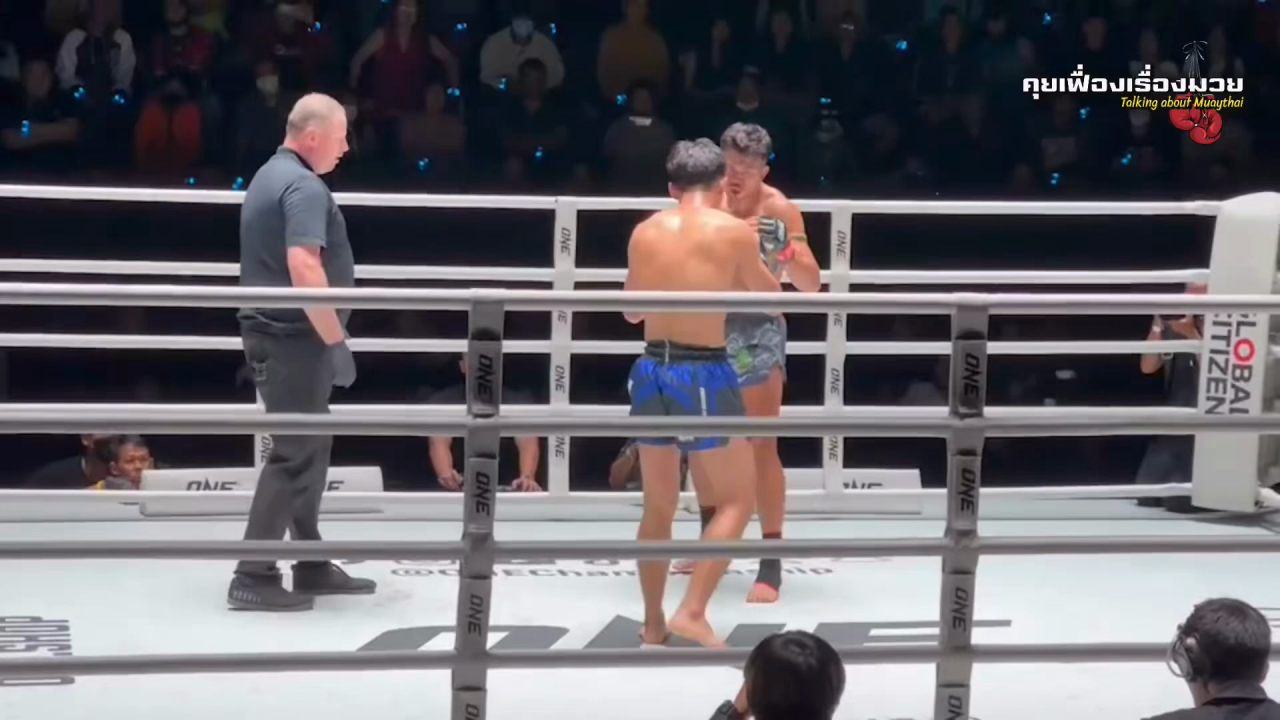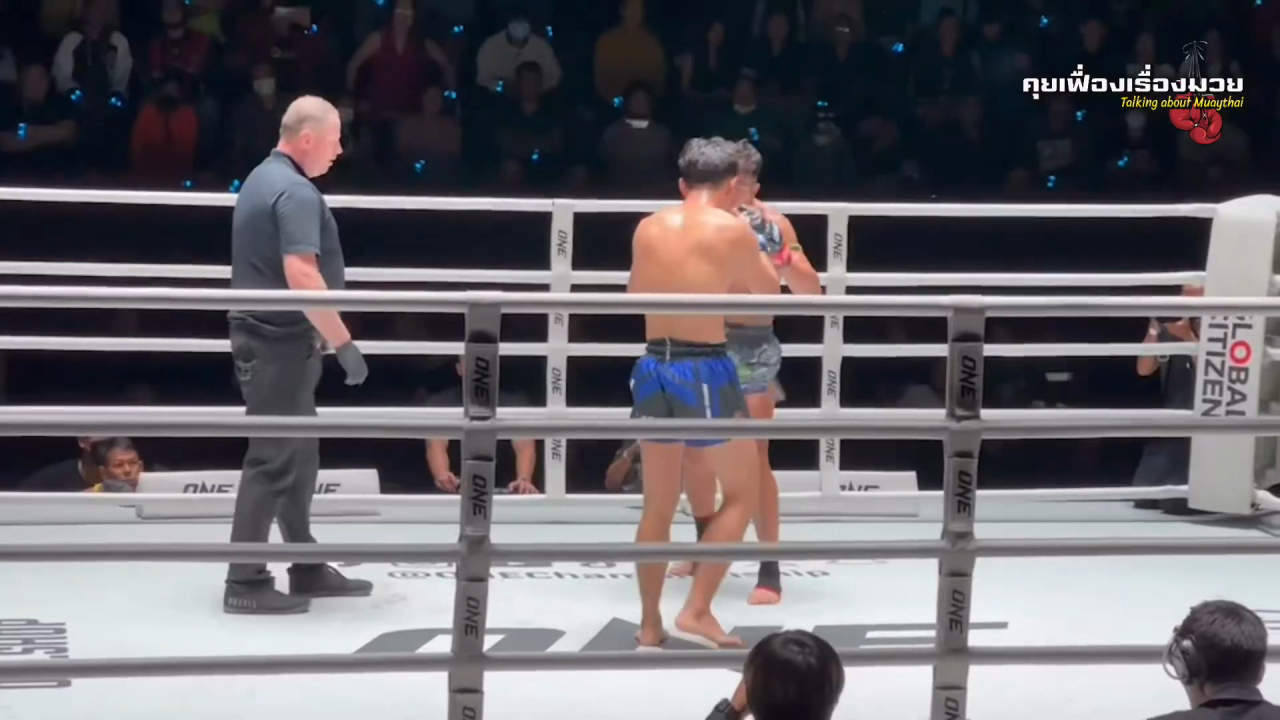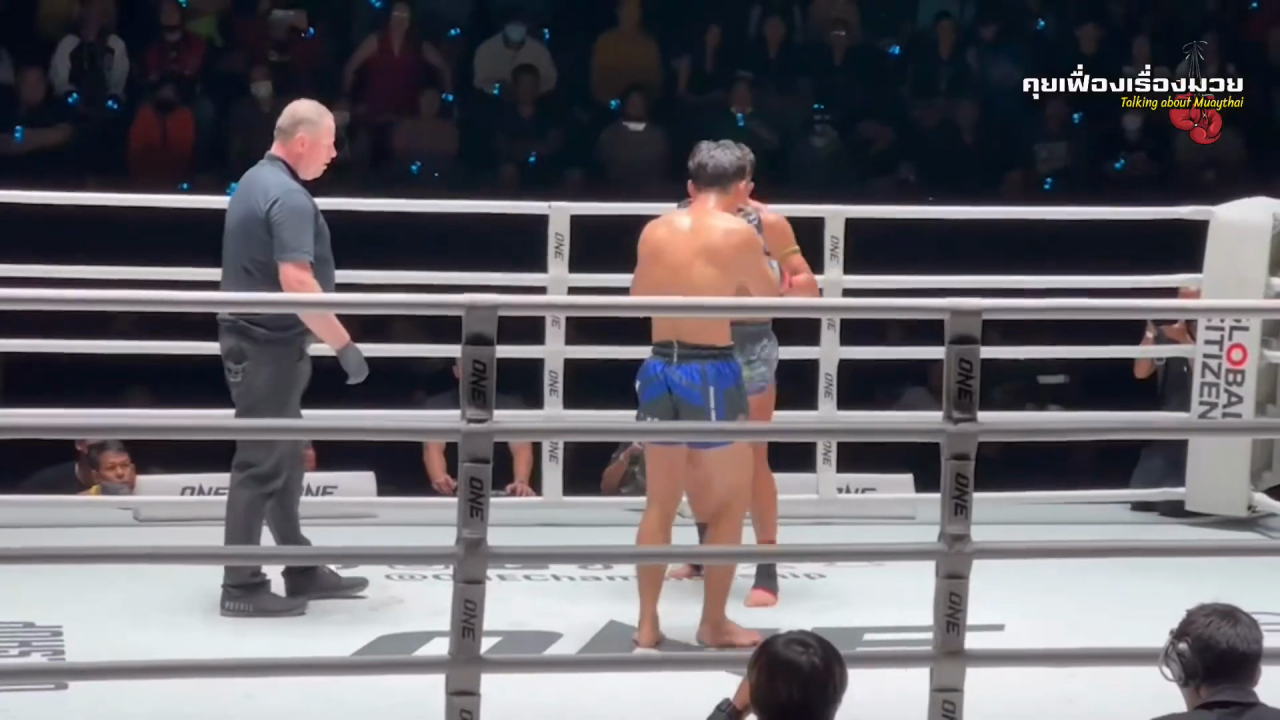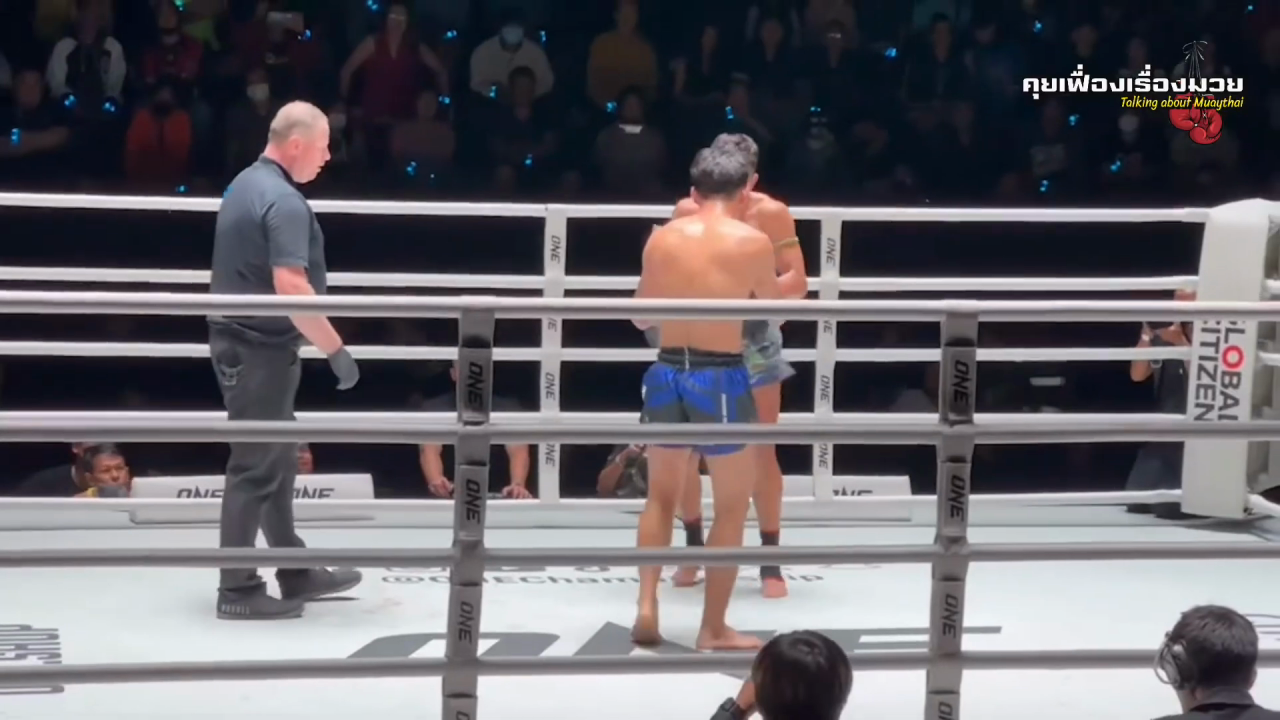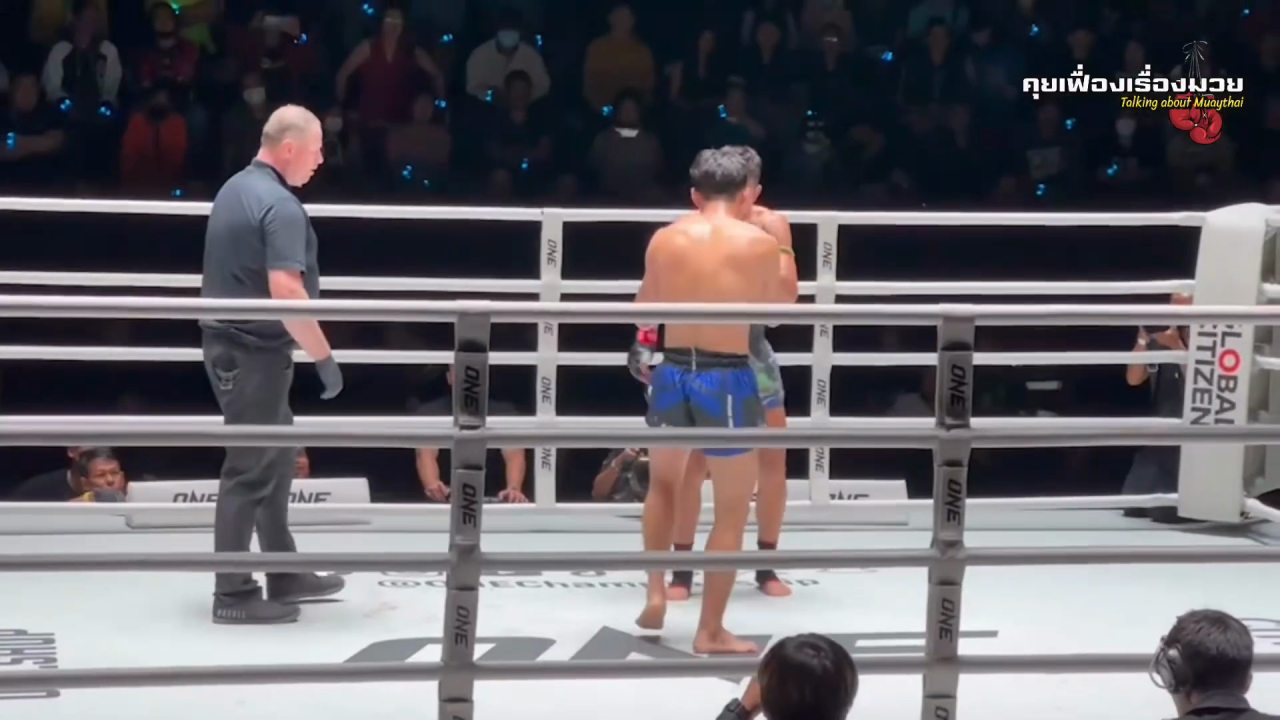
dt=0.1s
person 1, frame 1
left shoulder: (269, 176)
right shoulder: (303, 186)
right elbow: (304, 267)
right wrist: (336, 340)
left hip: (279, 333)
right hip: (294, 338)
left knee: (307, 452)
right knee: (295, 456)
left ankle: (312, 567)
right ankle: (252, 577)
person 1, frame 2
left shoulder: (262, 179)
right shoulder: (296, 191)
right elbow: (301, 274)
right wrist: (344, 343)
left hip: (266, 335)
right hip: (281, 340)
left knee: (295, 454)
right knee: (273, 458)
left ankle: (307, 569)
right ankle: (245, 582)
person 1, frame 3
left shoulder: (253, 181)
right shoulder: (289, 197)
right elbow: (296, 282)
right wrist: (344, 345)
left hip: (256, 338)
right hip: (269, 345)
left knee: (284, 457)
right knee: (262, 462)
left ankle: (304, 572)
right ankle: (242, 587)
person 1, frame 4
left shoulder: (246, 183)
right shoulder: (284, 201)
right elbow: (290, 287)
right wrist: (336, 350)
left hip: (244, 340)
right hip: (261, 347)
left knee: (276, 459)
right knee: (256, 466)
left ankle: (296, 571)
right ankle: (238, 590)
person 1, frame 5
left shoulder: (234, 188)
right shoulder: (279, 205)
right elbow: (286, 290)
right wrist: (324, 356)
left hip: (230, 340)
right hip: (254, 351)
left knee: (273, 457)
right knee: (251, 467)
left ankle: (285, 572)
right ankle: (234, 594)
person 2, frame 1
left shoulder: (643, 232)
right shoulder: (734, 231)
right elbow: (770, 298)
right wrist: (751, 263)
left hip: (651, 369)
right hip: (702, 372)
left knee: (658, 505)
right knee: (736, 498)
left ankle: (653, 621)
right ankle: (692, 611)
person 2, frame 2
left shoulder: (647, 229)
right shoulder: (733, 229)
right elbow: (765, 293)
right wrist: (757, 259)
left hip: (653, 366)
right hip: (703, 368)
left knee: (658, 506)
right knee: (742, 493)
left ankle: (650, 623)
right ankle: (697, 609)
person 2, frame 3
left shoulder: (653, 231)
right shoulder: (740, 233)
right elbow: (769, 300)
right wrist: (768, 268)
left hip: (658, 368)
right hip: (711, 371)
left knee: (661, 503)
right knee: (729, 502)
left ankle: (648, 621)
right ankle: (714, 622)
person 2, frame 4
left shoulder: (659, 238)
right shoulder: (753, 240)
right elbow: (775, 305)
left hip: (666, 374)
right hip: (720, 378)
left knee: (660, 496)
right knee: (732, 507)
left ankle: (647, 608)
right ankle: (713, 628)
person 2, frame 5
left shoulder: (664, 239)
right shoulder: (759, 244)
left elbow: (647, 308)
right elbow: (773, 308)
left hip: (673, 374)
right hip: (727, 380)
left knee: (663, 483)
right knee: (732, 510)
left ankle: (654, 595)
right ankle: (711, 630)
person 3, frame 1
left shoulder: (780, 210)
left elbow: (811, 284)
left wrist: (783, 251)
left hip: (759, 331)
left knee: (761, 449)
left ankle: (770, 564)
person 3, frame 2
left shoulder: (774, 225)
left elbow: (812, 289)
left hip: (753, 348)
left knee: (753, 458)
right knee: (693, 456)
left ankle: (770, 569)
right ankle: (706, 544)
person 3, frame 3
left shoulder: (772, 224)
left elbow: (808, 284)
left hip: (753, 344)
left knee: (752, 459)
left ankle: (766, 571)
right ankle: (703, 546)
person 3, frame 4
left shoulder: (772, 213)
right shoulder: (687, 212)
left elbow: (797, 285)
left hip: (753, 336)
left knee: (762, 450)
left ankle: (770, 560)
right ankle: (694, 547)
person 3, frame 5
left shoulder: (772, 224)
left elbow: (787, 292)
left hip: (751, 352)
left knee: (773, 468)
right knee: (691, 473)
left ankle: (768, 566)
right ankle: (681, 570)
person 4, frame 1
right shoulder: (1172, 330)
right elbow: (1147, 367)
left wrist: (1191, 333)
right wrist: (1157, 327)
left knee: (1180, 500)
right knee: (1147, 495)
person 4, frame 2
right shoulder: (1169, 332)
right elbow: (1144, 369)
left wrist: (1188, 336)
right wrist: (1154, 329)
left knee: (1177, 503)
right knee: (1143, 497)
person 4, frame 3
right shoulder: (1166, 334)
right elbow: (1140, 372)
left wrist: (1184, 339)
right wrist: (1150, 332)
left knee: (1173, 505)
right knee: (1140, 501)
person 4, frame 4
right shoulder: (1162, 337)
right elbow: (1137, 375)
left wrist: (1180, 341)
right wrist: (1146, 335)
left knee: (1169, 507)
right knee: (1136, 502)
person 4, frame 5
right shoulder: (1158, 342)
right elbow: (1134, 379)
left wrist: (1176, 345)
right wrist: (1142, 339)
left knee: (1165, 511)
right knee: (1133, 505)
